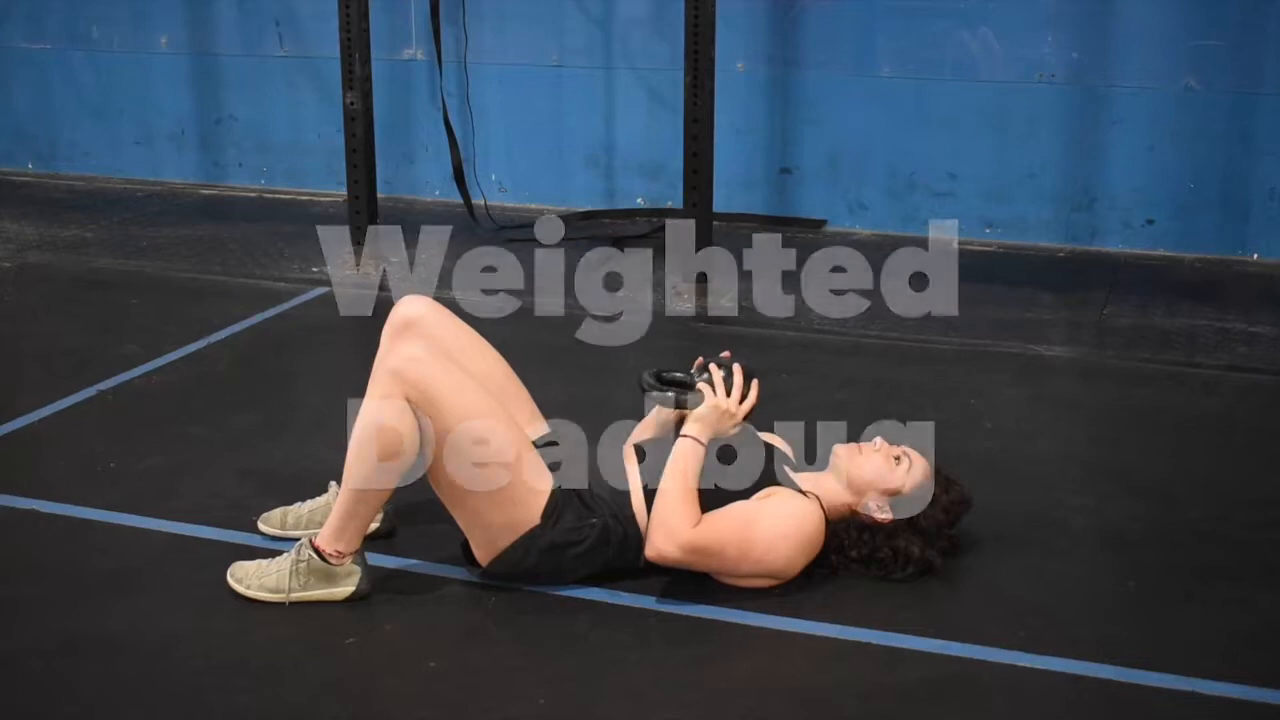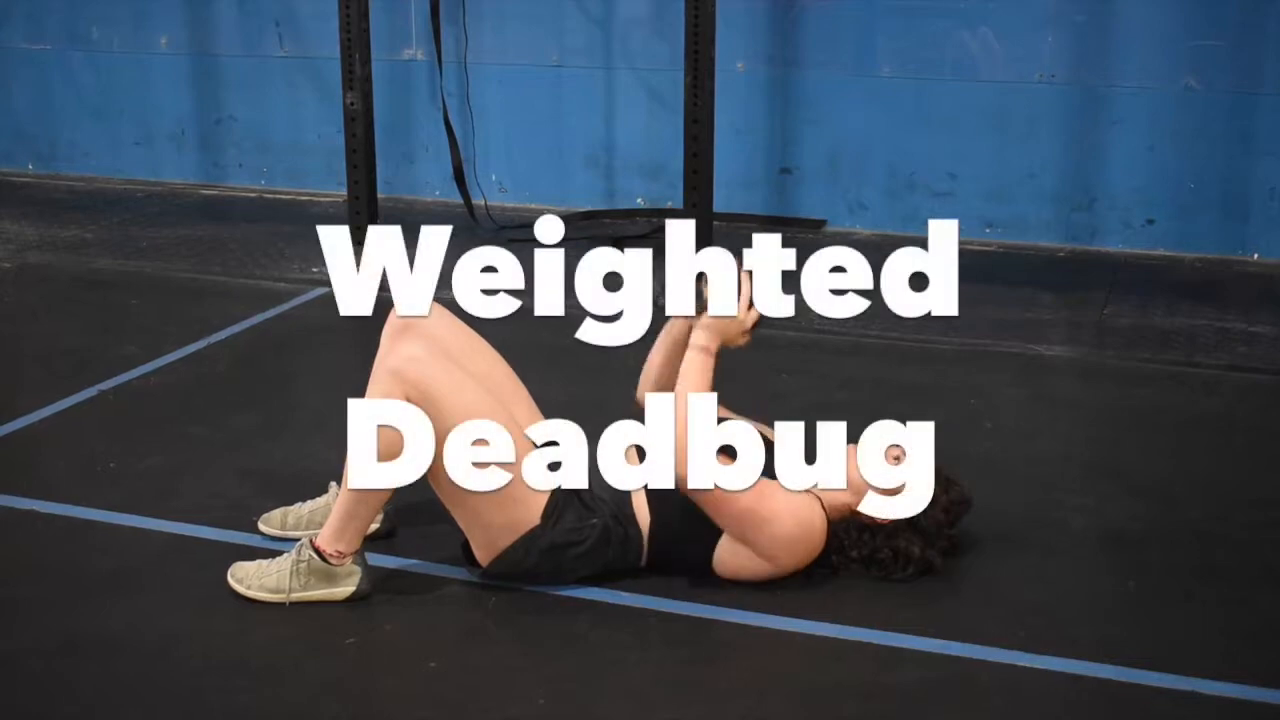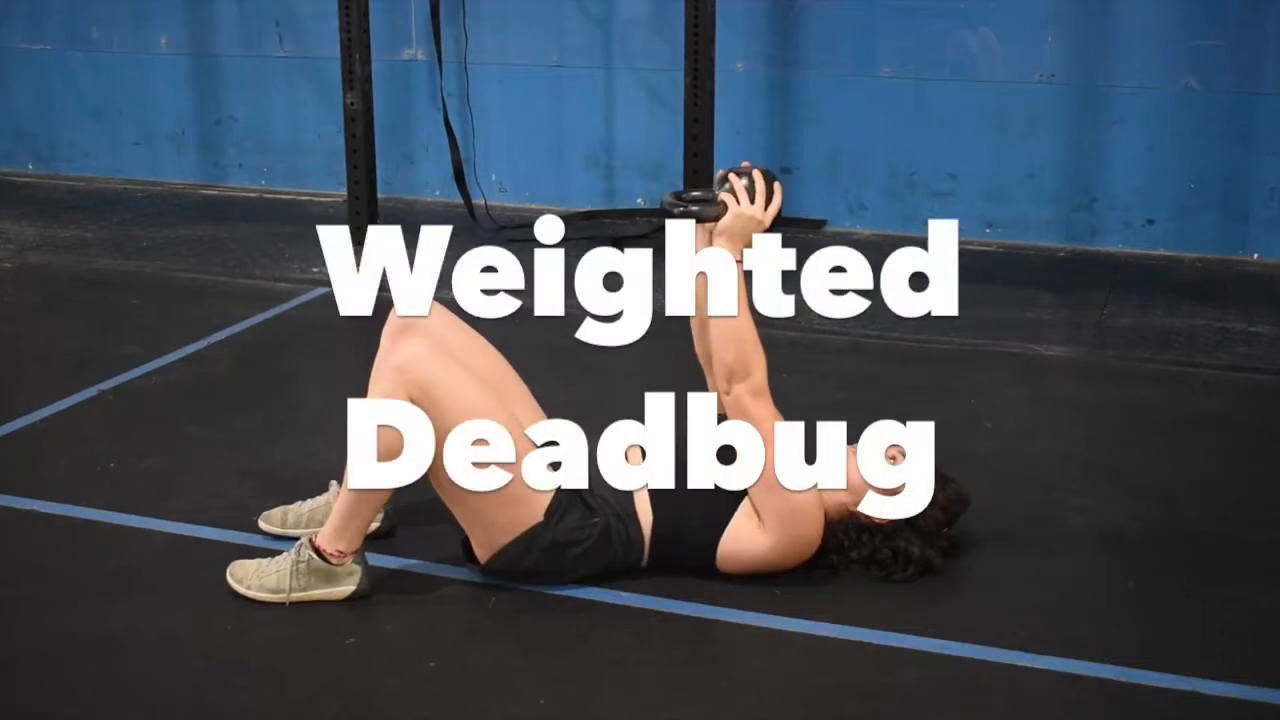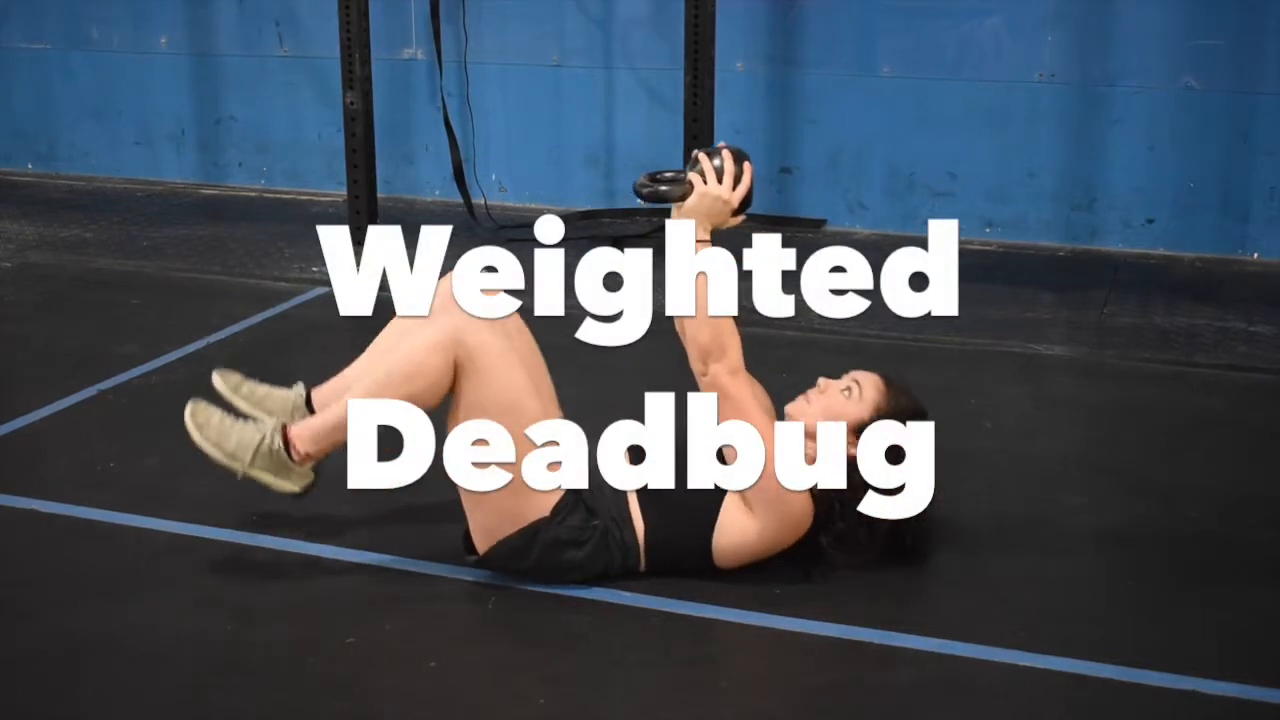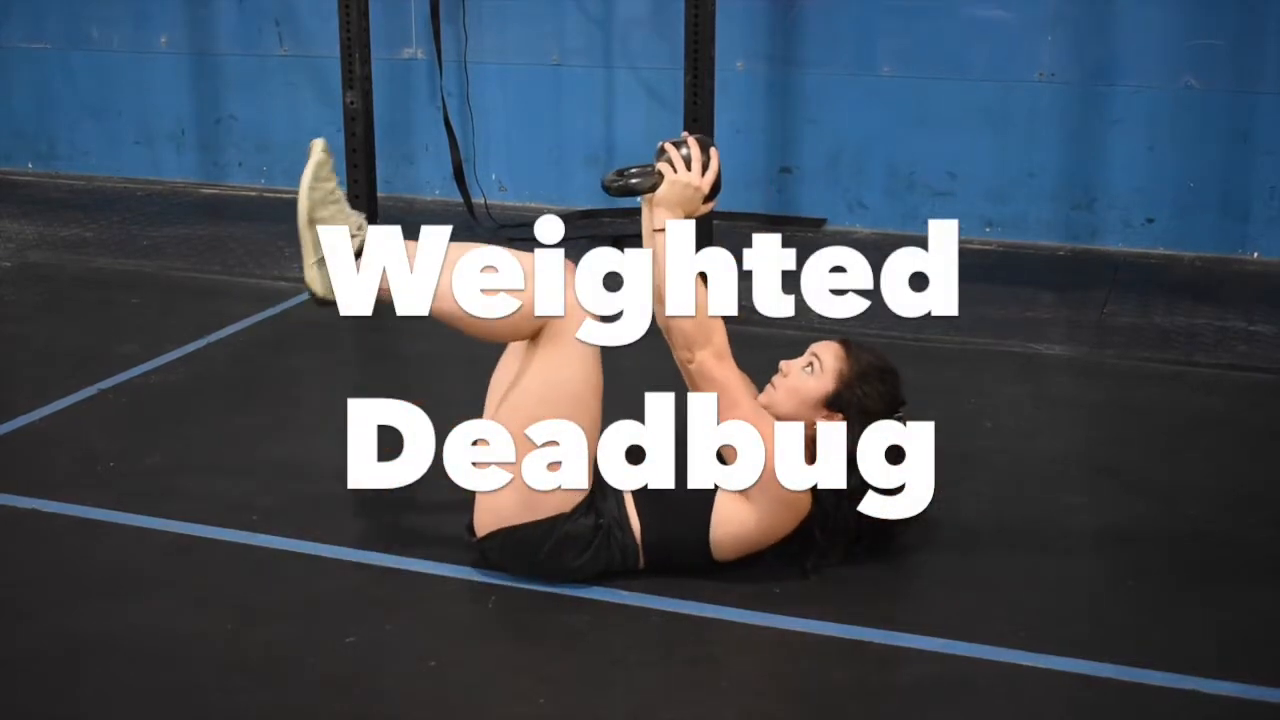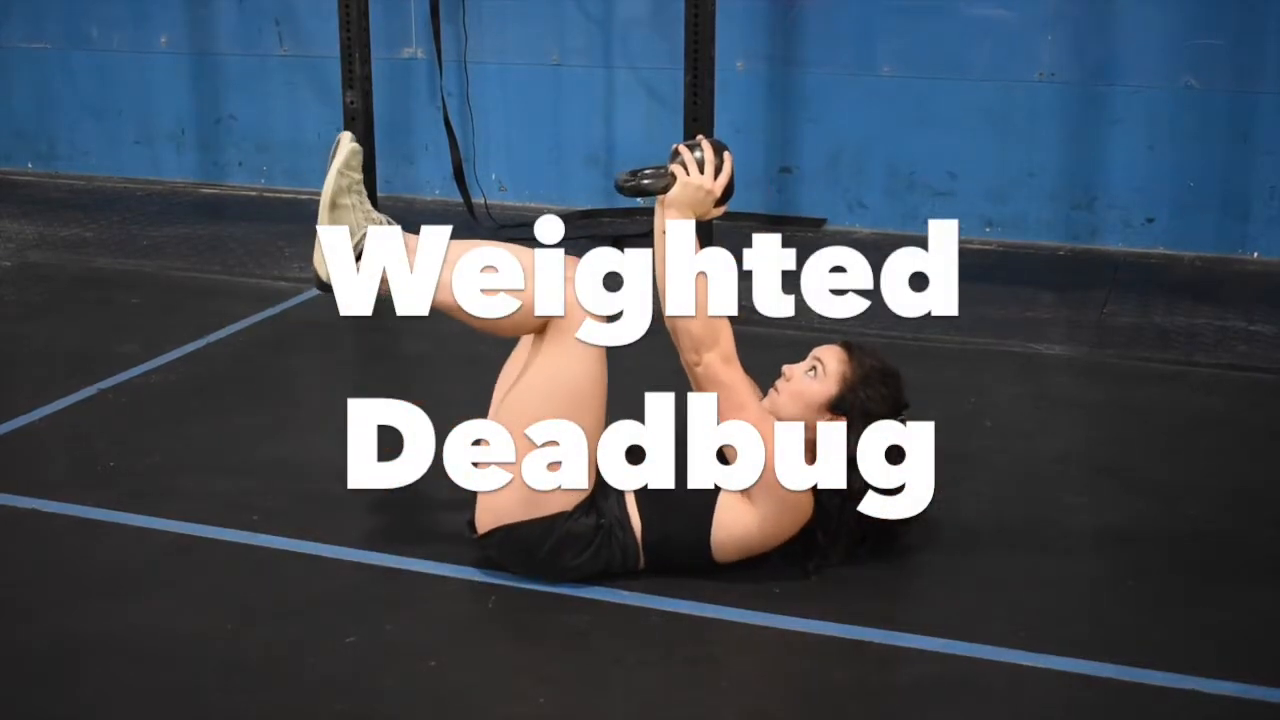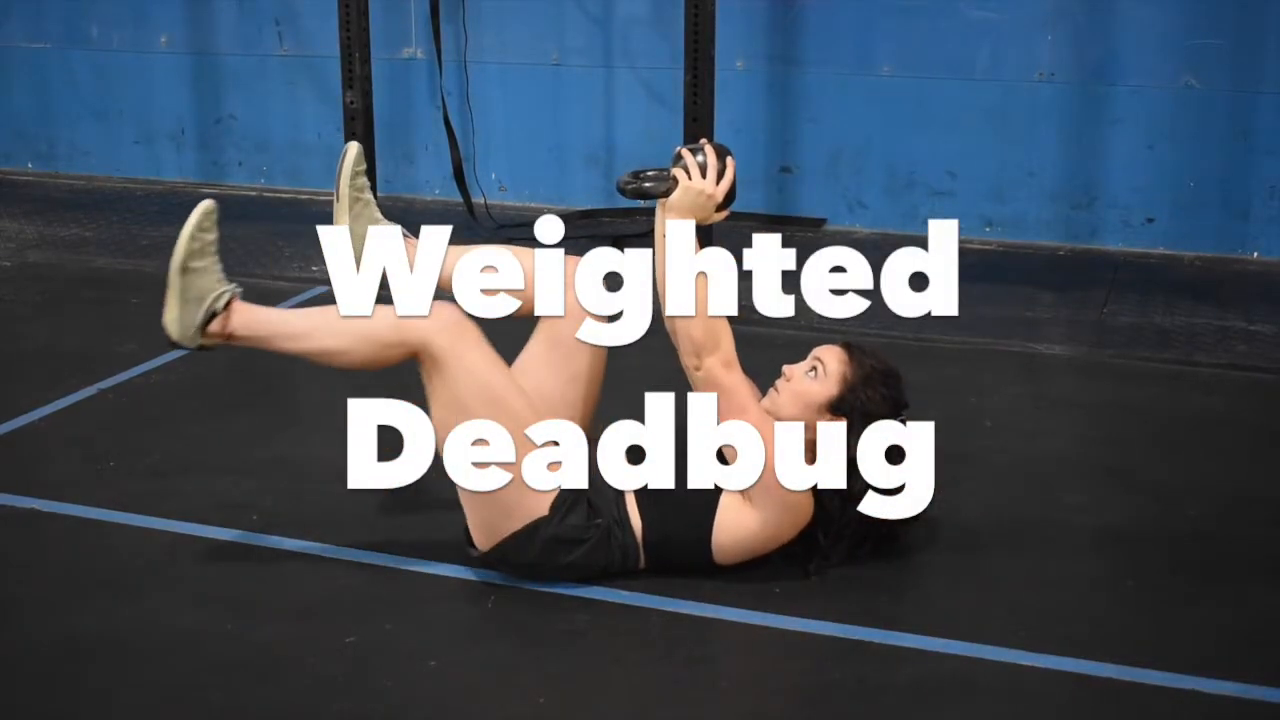
dt=0.5s
person 1, frame 1
left shoulder: (797, 528)
right shoulder: (783, 463)
left elbow: (666, 541)
left wrist: (696, 431)
right wrist: (676, 404)
left hip: (548, 531)
right hip: (560, 461)
left knee: (407, 368)
right knee: (415, 315)
left ankle: (330, 558)
right ankle: (357, 499)
person 1, frame 2
left shoulder: (795, 527)
right shoulder: (783, 465)
left elbow: (683, 462)
right elbow: (652, 401)
left wrist: (708, 343)
right wrist: (686, 322)
left hip: (553, 536)
right hip: (561, 474)
left knee: (408, 370)
right knee: (414, 320)
left ankle: (331, 561)
right ankle: (355, 502)
person 1, frame 3
left shoulder: (796, 526)
left elbow: (741, 388)
right elbow: (716, 362)
left wrist: (731, 249)
right wrist: (706, 241)
left hip: (552, 532)
right hip: (561, 479)
left knee: (410, 365)
right knee: (415, 317)
left ankle: (331, 557)
right ankle: (356, 498)
person 1, frame 4
left shoulder: (788, 502)
right shoulder: (769, 451)
left elbow: (718, 368)
right elbow: (709, 350)
left wrist: (697, 231)
right wrist: (687, 225)
left hip: (551, 540)
right hip: (562, 497)
left knee: (469, 326)
left ankle: (291, 443)
right ankle: (303, 409)
person 1, frame 5
left shoulder: (784, 489)
right shoulder: (766, 440)
left elbow: (700, 356)
right elbow: (687, 332)
left wrist: (667, 219)
right wrist: (659, 217)
left hip: (544, 534)
right hip: (552, 505)
left knee: (560, 297)
right knee: (553, 283)
right ankle: (362, 253)
person 1, frame 6
left shoulder: (787, 493)
right shoulder: (772, 450)
left elbow: (706, 358)
right elbow: (699, 343)
left wrist: (678, 221)
right wrist: (671, 218)
left hip: (547, 533)
right hip: (551, 508)
left knee: (570, 295)
right knee: (567, 283)
left ankle: (364, 262)
person 1, frame 7
left shoulder: (787, 496)
right shoulder: (768, 456)
left elbow: (708, 364)
right elbow: (711, 357)
left wrist: (680, 224)
right wrist: (679, 226)
left hip: (550, 532)
right hip: (564, 487)
left knee: (434, 325)
right knee: (584, 282)
left ankle: (220, 317)
right ankle: (393, 250)
